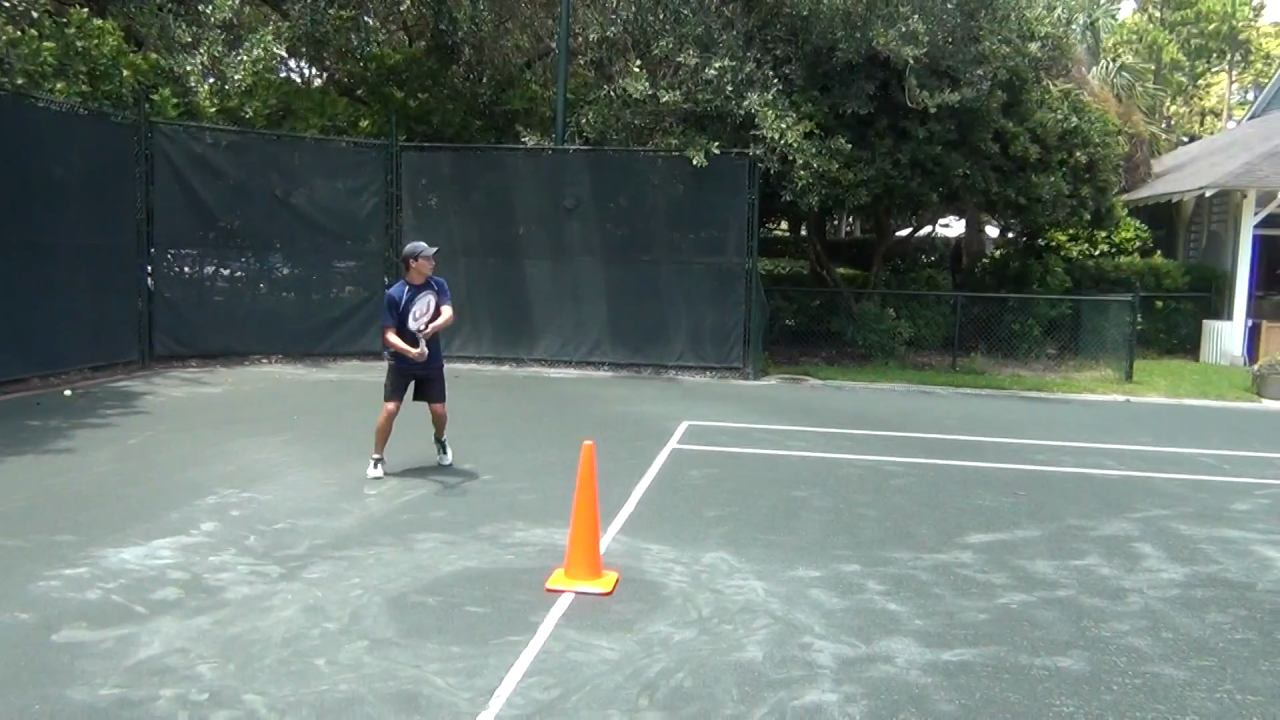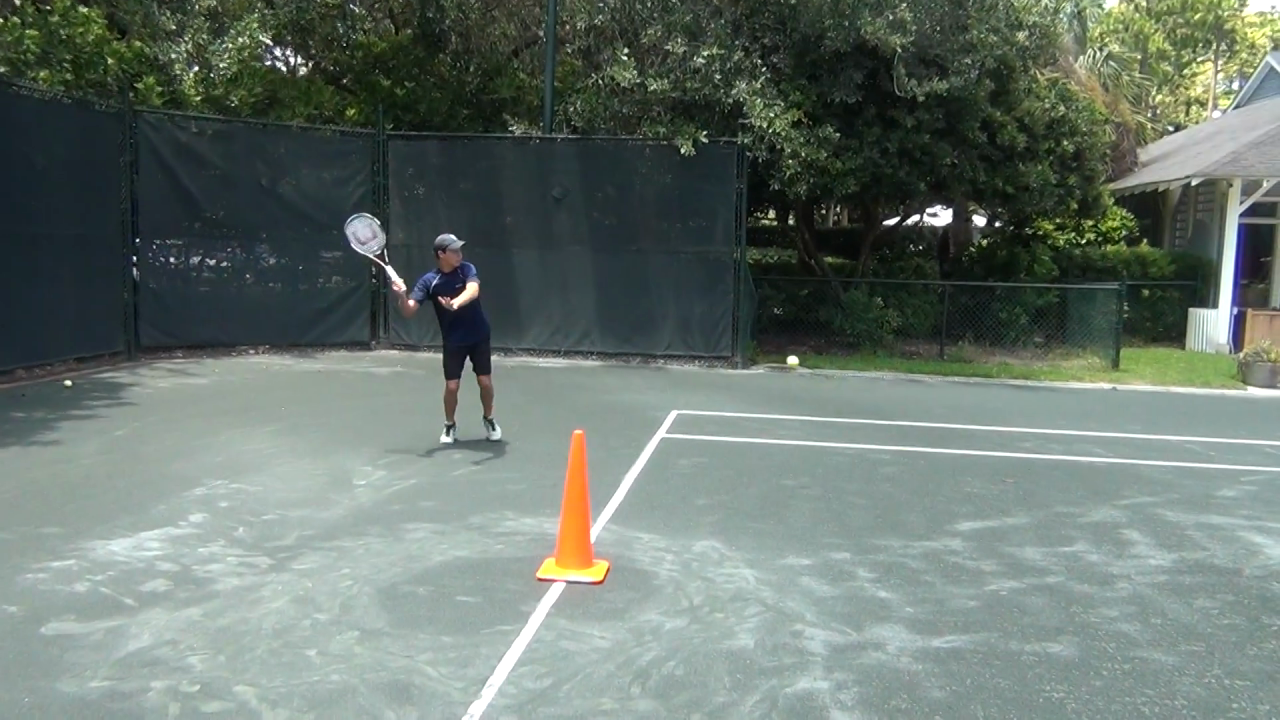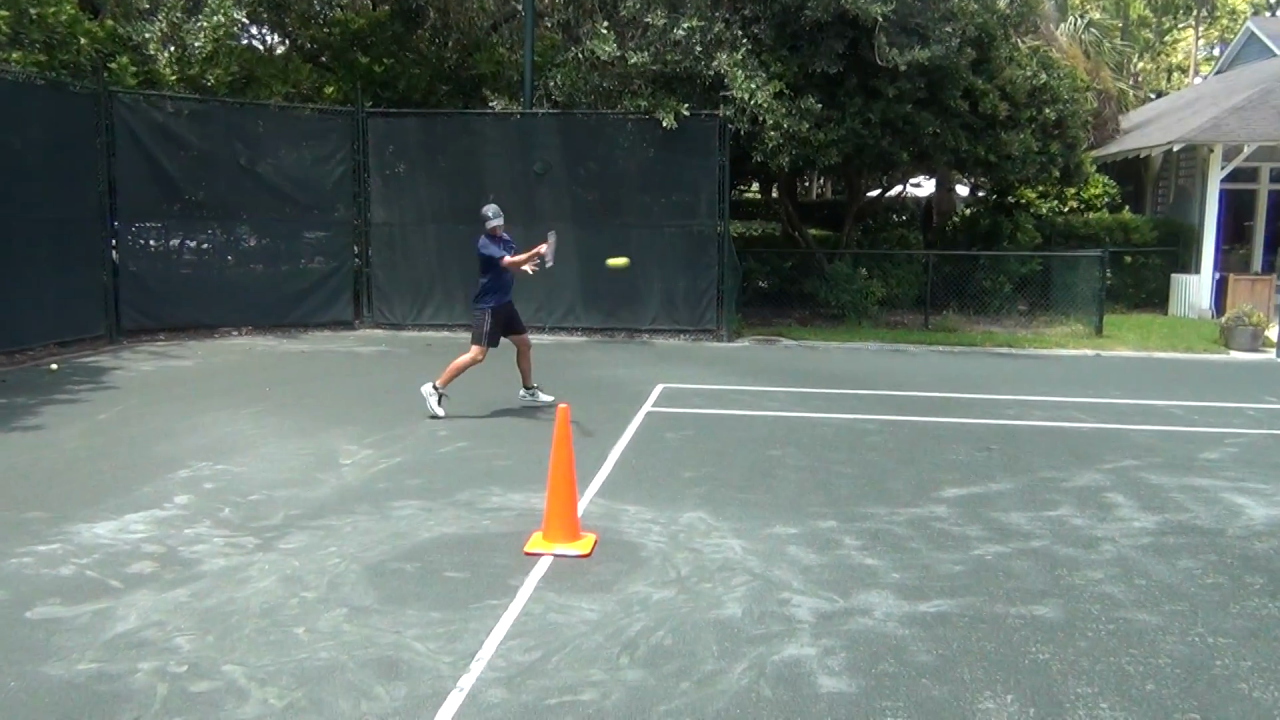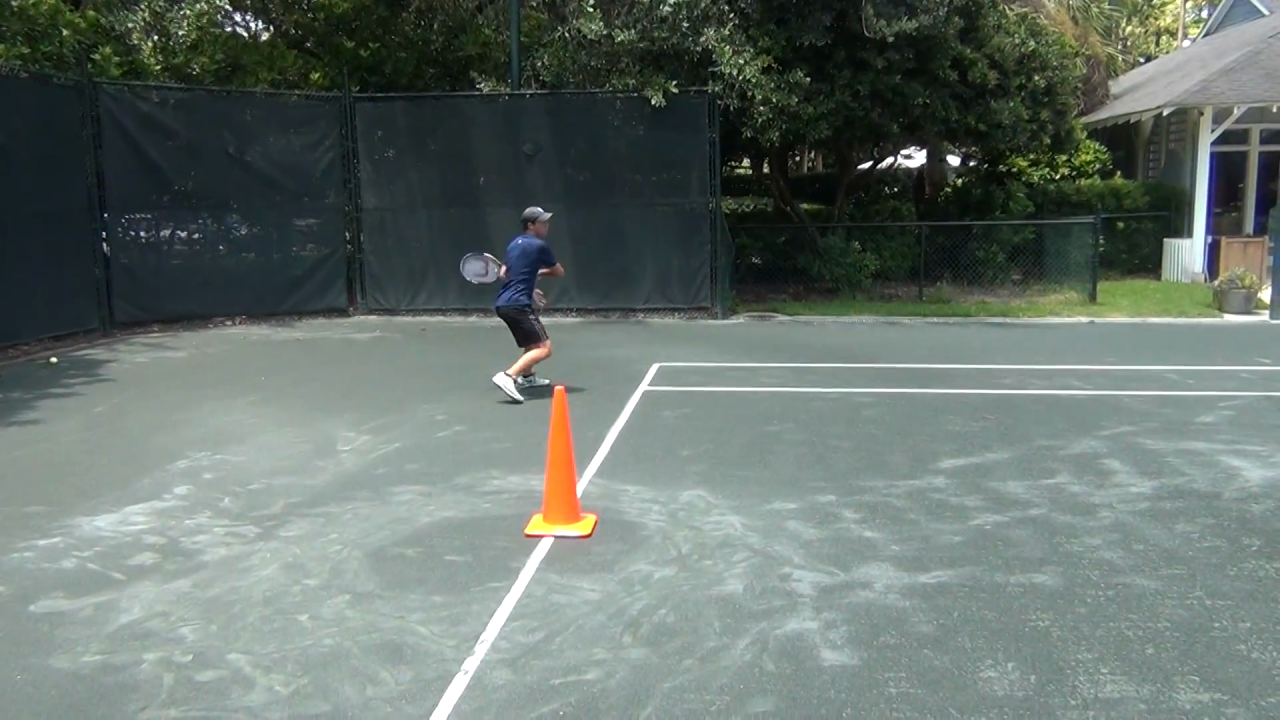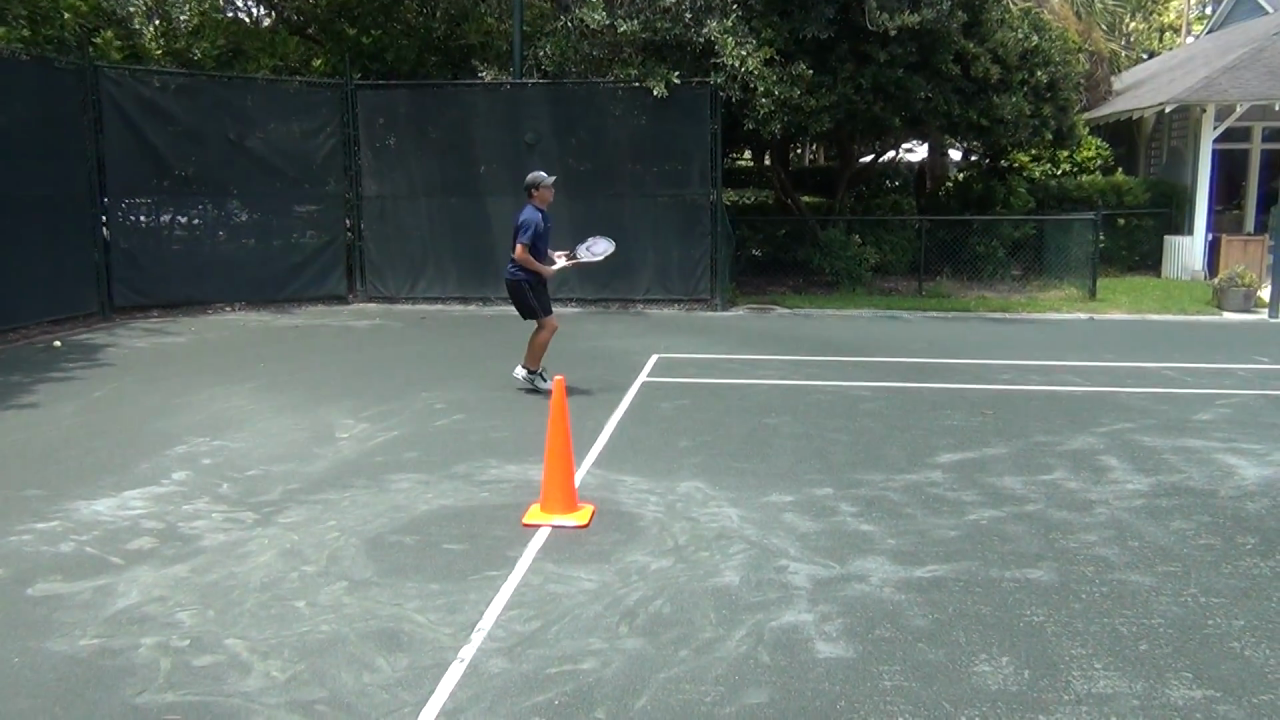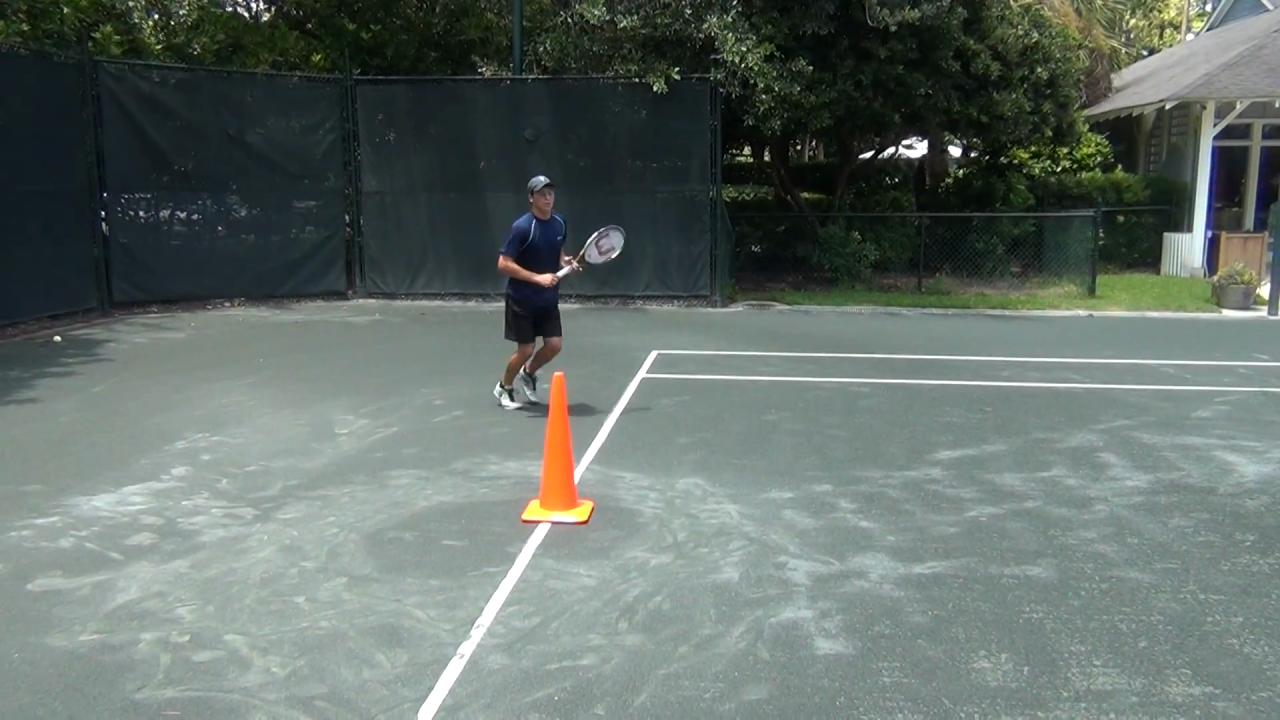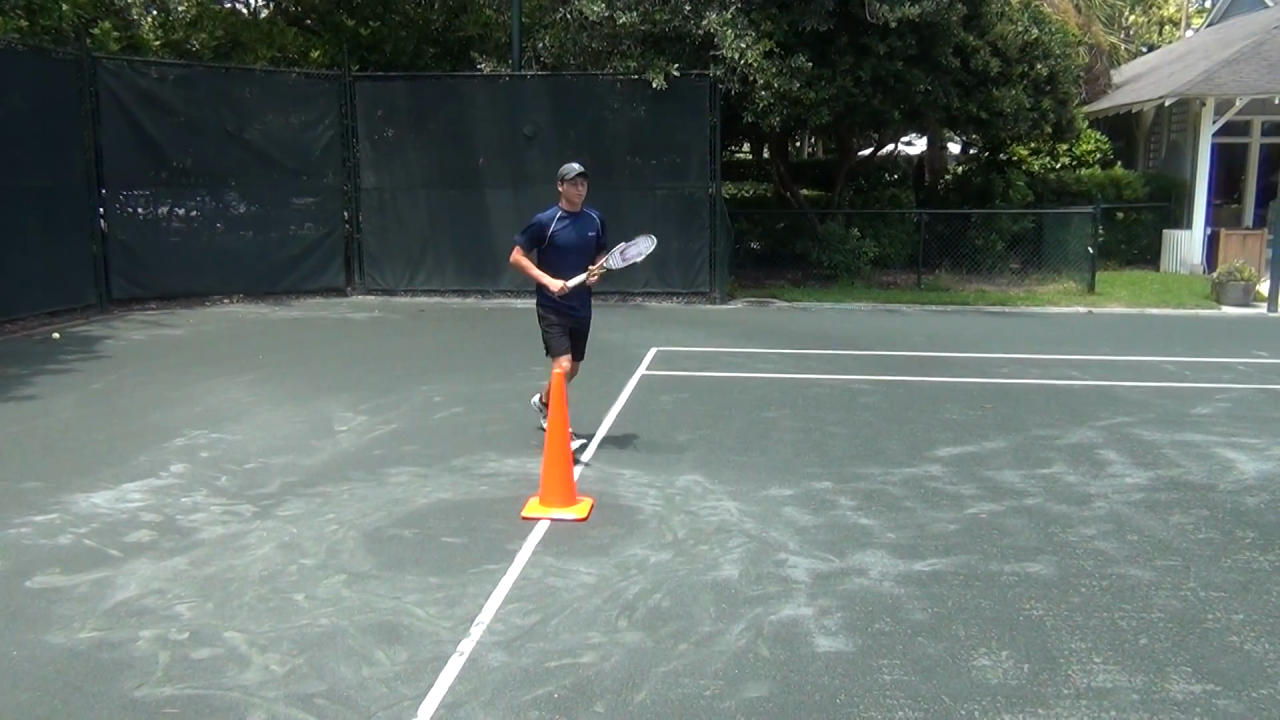
dt=0.4s
person 1, frame 1
left shoulder: (438, 285)
right shoulder: (393, 295)
left elbow: (448, 314)
right elbow: (389, 335)
left wrist: (433, 327)
right wrist: (409, 350)
left hip: (432, 362)
right hip: (401, 362)
left knee: (439, 410)
right knee: (390, 410)
left ankle: (440, 440)
right ankle: (377, 459)
person 1, frame 2
left shoulder: (466, 269)
right shoulder: (428, 281)
left elbow: (473, 290)
right elbow: (408, 310)
left wrist: (455, 303)
right wrist: (402, 296)
left hip: (478, 336)
right hip: (452, 340)
left knee: (485, 381)
right knee: (451, 386)
left ankle: (489, 419)
right ankle: (450, 424)
person 1, frame 3
left shoulder: (504, 237)
right shoulder: (485, 244)
right elbow: (508, 262)
left wrist: (521, 265)
right wrist: (533, 254)
left hip: (504, 303)
right hip: (489, 306)
left knee: (524, 344)
right knee: (477, 355)
left ankle: (529, 390)
right ankle: (436, 389)
person 1, frame 4
left shoulder: (515, 243)
right shoulder: (539, 246)
left elbow: (503, 273)
right elbow: (559, 272)
left hip: (503, 303)
right hip: (517, 305)
left knee: (532, 338)
right knee: (544, 349)
left ankle: (526, 376)
right ankle: (508, 376)
person 1, frame 5
left shoulder: (542, 214)
right shoulder: (530, 218)
right elbow: (519, 254)
left wrist: (551, 255)
right wrist: (544, 268)
left hip: (533, 280)
right hip: (523, 280)
left knee: (544, 326)
right knee: (549, 324)
left ankle: (529, 370)
right ankle: (532, 371)
person 1, frame 6
left shoulder: (559, 223)
right shoulder: (521, 227)
right elbow: (504, 264)
left wrist: (564, 260)
right wrist: (537, 278)
left hip: (548, 298)
right hip: (521, 298)
left knee: (554, 345)
right knee: (526, 349)
left ankle: (528, 374)
right ankle: (505, 388)
person 1, frame 7
left shoulder: (596, 220)
right shoulder: (544, 221)
right elbow: (516, 256)
right wrist: (547, 281)
left hip: (581, 308)
right hip: (552, 307)
left knee: (571, 370)
right knee: (563, 366)
left ankle: (543, 401)
